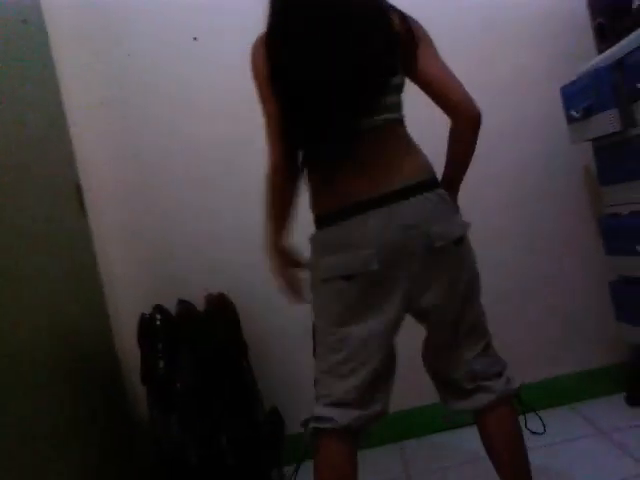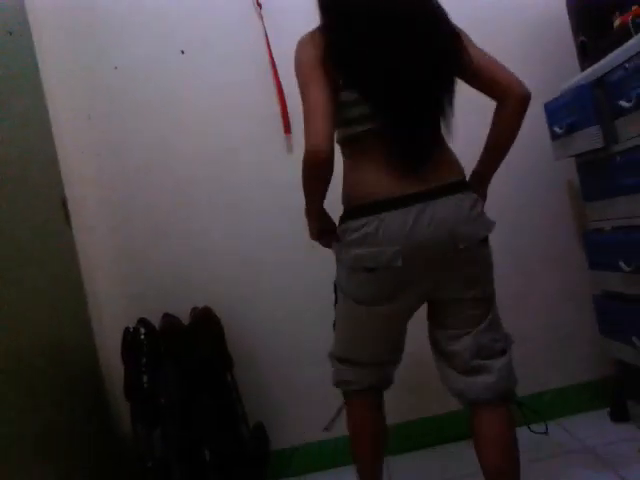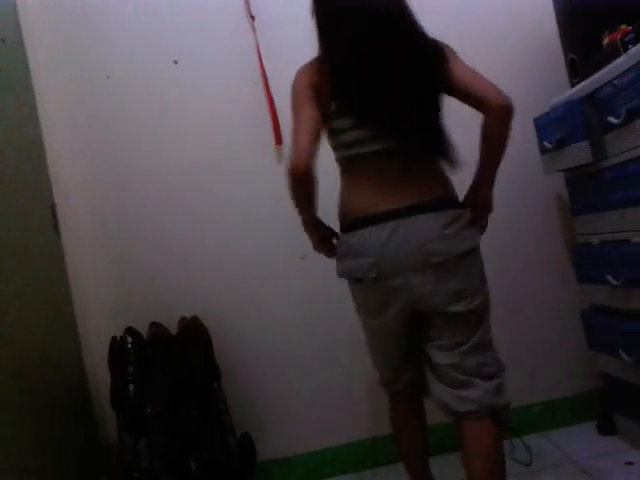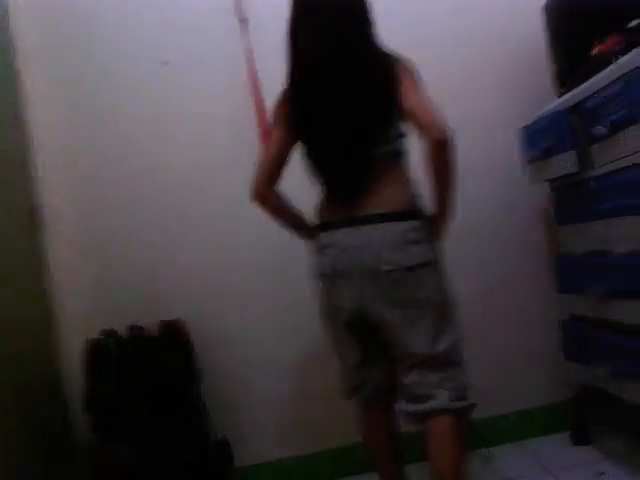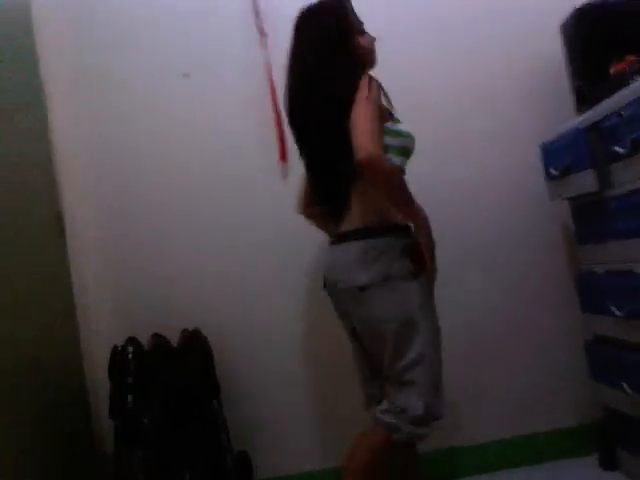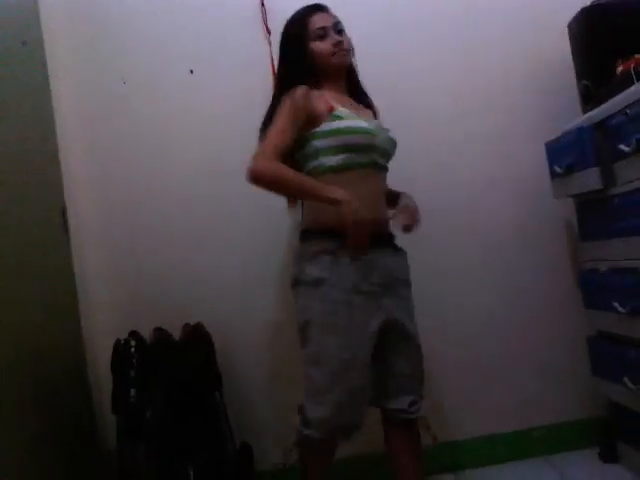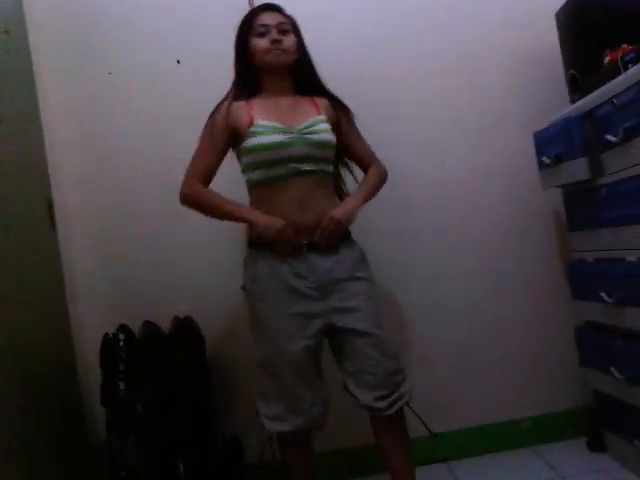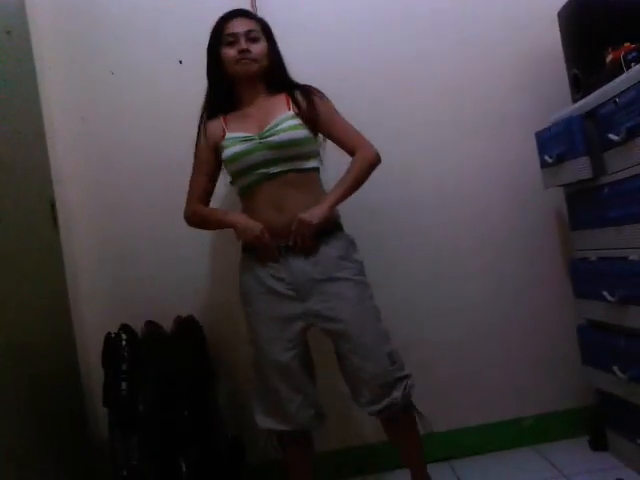
dt=0.3s
person 1, frame 1
left shoulder: (272, 47)
left elbow: (283, 164)
right elbow: (465, 112)
left wrist: (276, 241)
right wrist: (447, 193)
left hip: (345, 238)
right hip: (425, 215)
left knee: (341, 402)
right knee: (477, 373)
person 1, frame 2
left shoulder: (318, 47)
left elbow: (319, 149)
right elbow: (515, 94)
left wrist: (314, 214)
right wrist: (479, 181)
left hip: (375, 231)
right hip: (453, 213)
left knee: (359, 375)
right knee: (483, 372)
person 1, frame 3
left shoulder: (315, 75)
right shoulder: (424, 50)
left elbow: (301, 165)
right elbow: (498, 106)
left wrist: (313, 225)
right wrist: (482, 192)
left hip: (368, 245)
right hip: (441, 229)
left knee: (401, 385)
right knee: (473, 387)
person 1, frame 4
left shoulder: (294, 97)
right shoulder: (389, 68)
left elbow: (263, 188)
right elbow: (436, 135)
right wrist: (441, 208)
left hip: (335, 252)
right hip: (397, 240)
left knee: (371, 388)
right knee: (436, 386)
person 1, frame 5
left shoulder: (315, 108)
right shoulder: (362, 87)
left elbow: (310, 203)
right elbow: (368, 155)
right wrist: (418, 218)
left hip: (345, 261)
right hip: (382, 257)
left knee: (393, 397)
right knee: (412, 403)
person 1, frame 6
left shoulder: (367, 109)
right shoulder: (303, 99)
right elbow: (260, 168)
left wrist: (401, 200)
right wrist: (338, 198)
left hip: (385, 258)
right hip: (330, 261)
left knee: (402, 392)
right knee: (335, 397)
person 1, frame 7
left shoulder: (327, 106)
right shoulder: (234, 112)
left elbow: (375, 167)
right elbow: (191, 189)
left wrist: (351, 205)
right wrist: (255, 218)
left hip: (341, 260)
right hip: (276, 267)
left knee: (380, 379)
right knee: (291, 397)
person 1, frame 8
left shoulder: (302, 99)
right shoulder: (214, 129)
left elbow: (367, 154)
right elbow: (193, 208)
left wrist: (325, 205)
right wrist: (235, 220)
left hip: (326, 255)
right hip: (264, 270)
left knee: (380, 372)
right knee: (285, 396)
